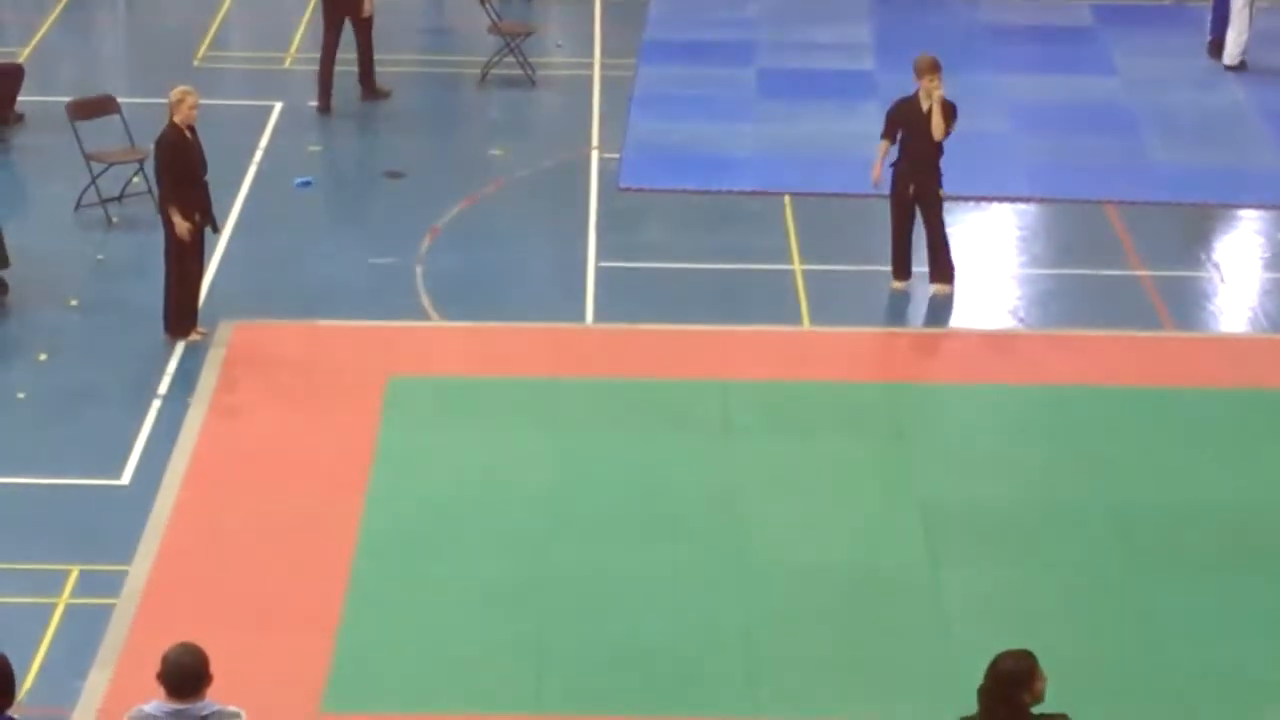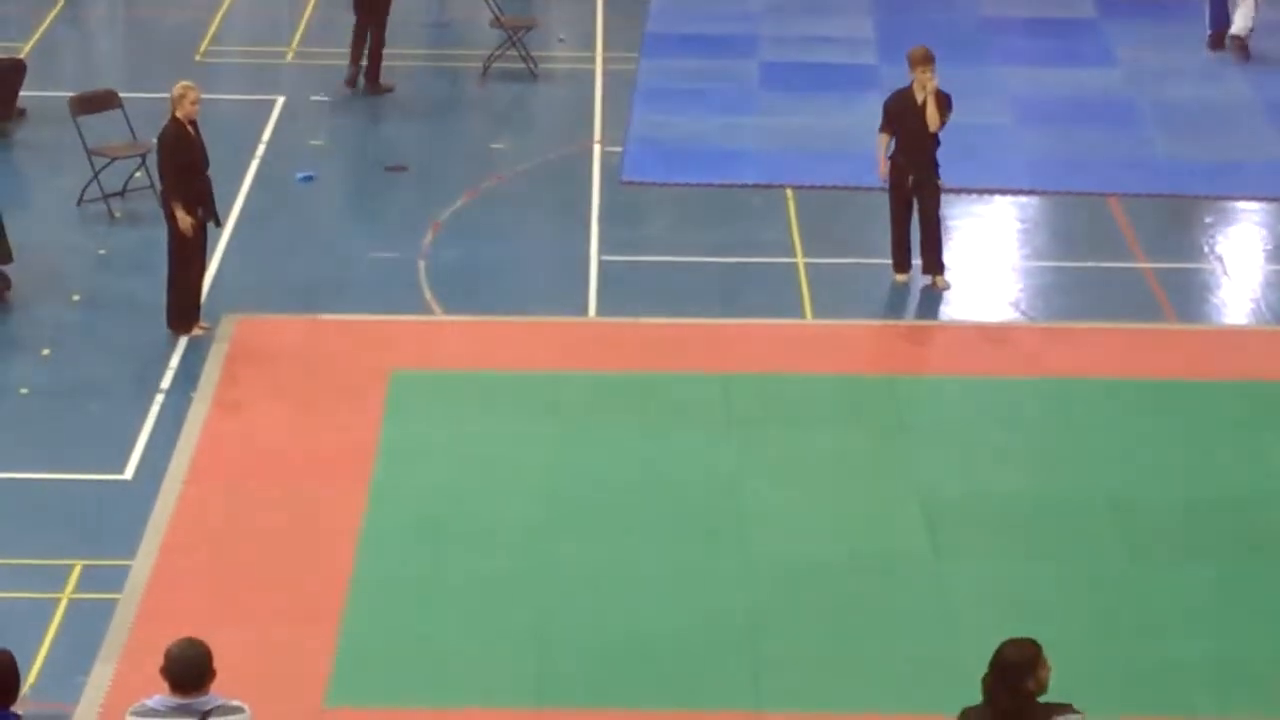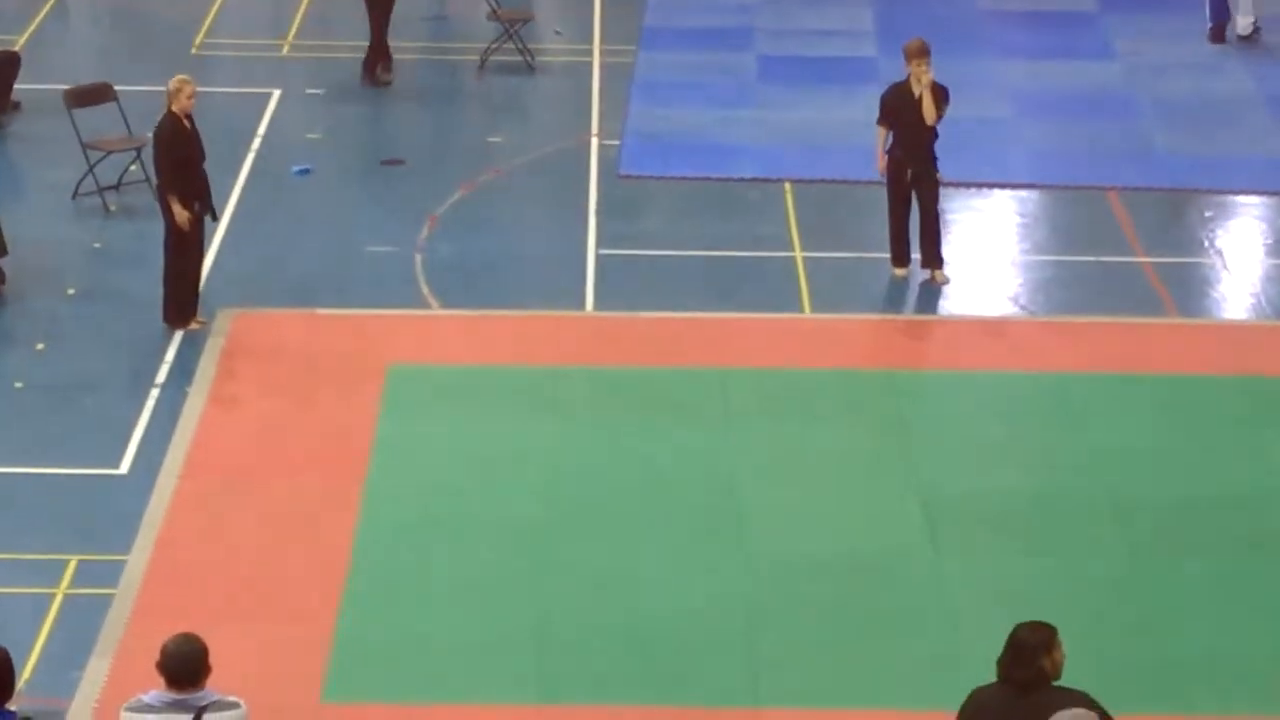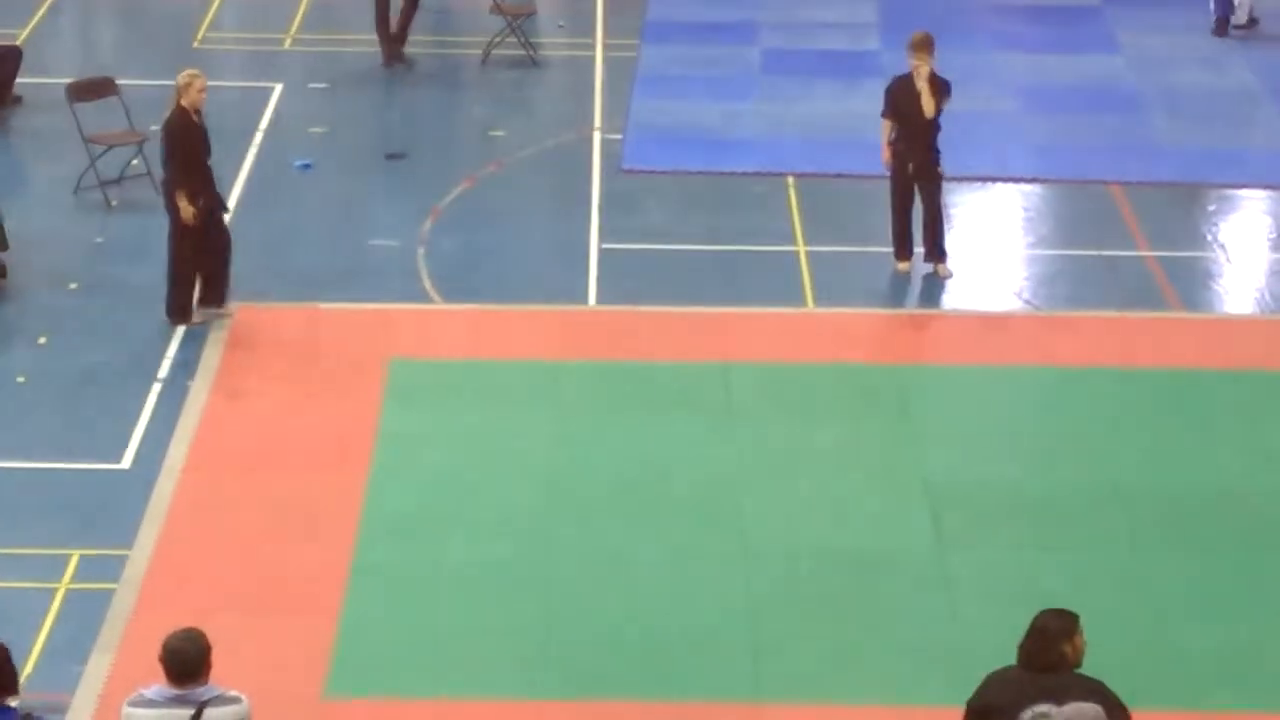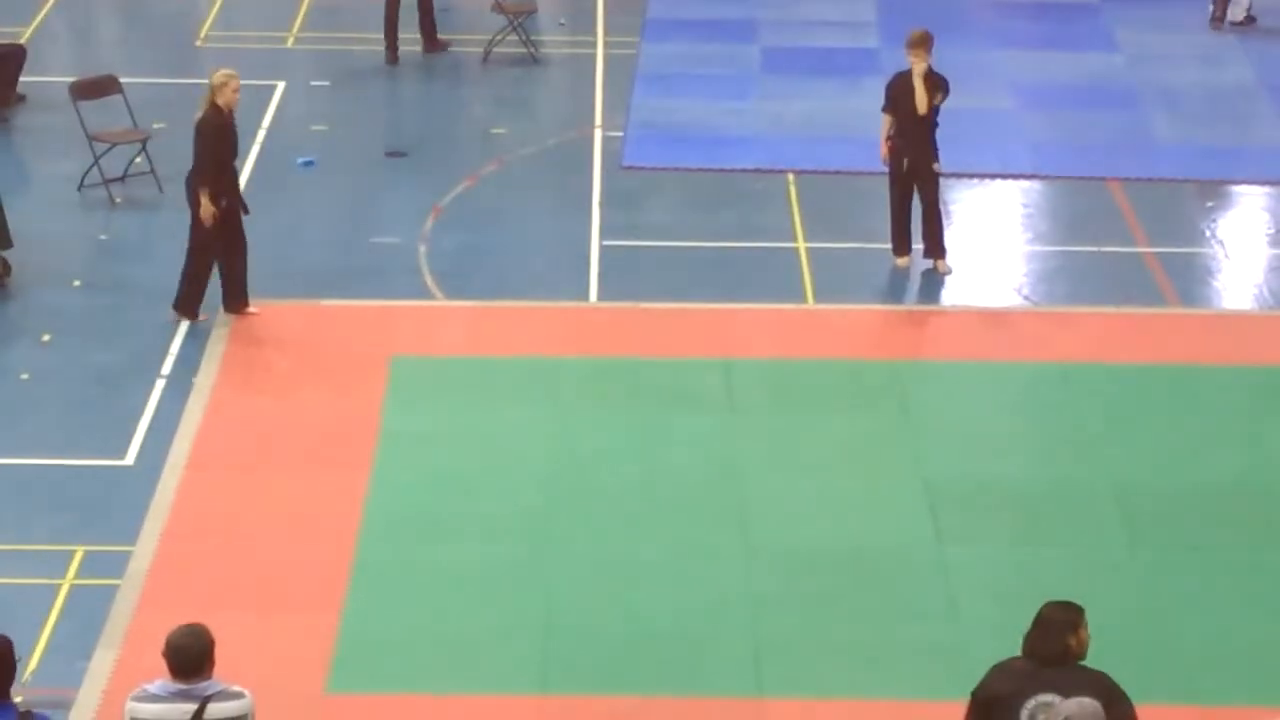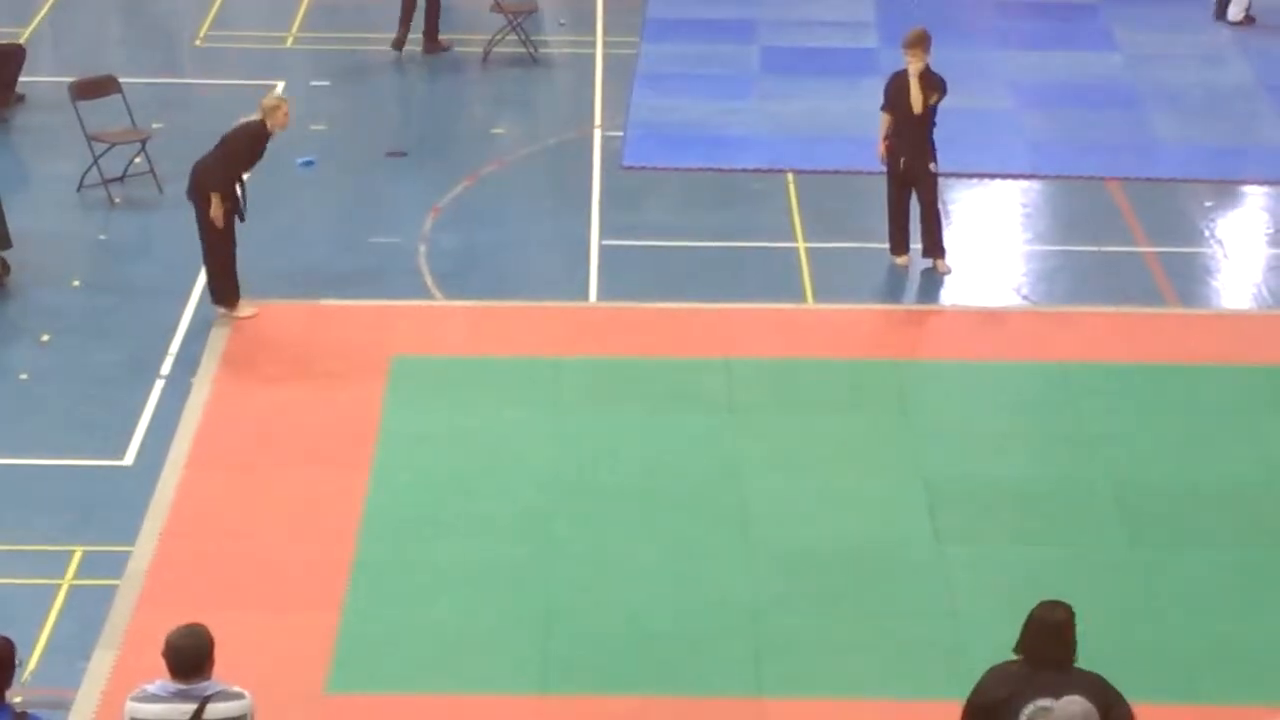
dt=0.3s
person 1, frame 1
left shoulder: (190, 133)
right shoulder: (168, 140)
right elbow: (165, 184)
left wrist: (202, 210)
right wrist: (176, 218)
left hip: (194, 209)
right hip: (179, 212)
left knee: (194, 268)
right knee: (180, 269)
left ankle: (189, 323)
right ankle: (178, 328)
person 1, frame 2
left shoulder: (192, 127)
right shoulder: (170, 135)
right elbow: (168, 179)
left wrist: (205, 205)
right wrist: (179, 213)
left hip: (196, 204)
right hip: (181, 208)
left knee: (196, 262)
right knee: (183, 264)
left ankle: (192, 317)
right ankle: (181, 323)
person 1, frame 3
left shoulder: (188, 122)
right shoulder: (166, 129)
right elbow: (164, 173)
left wrist: (202, 199)
right wrist: (176, 207)
left hip: (194, 198)
right hip: (178, 202)
left knee: (194, 256)
right knee: (180, 258)
left ankle: (189, 312)
right ankle: (178, 317)
person 1, frame 4
left shoulder: (196, 116)
right shoulder: (175, 124)
right elbow: (172, 168)
left wrist: (208, 192)
right wrist: (182, 202)
left hip: (201, 191)
right hip: (184, 196)
left knee: (219, 242)
right knee: (185, 253)
left ankle: (212, 300)
right ankle: (180, 312)
person 1, frame 5
left shoulder: (226, 116)
right shoulder: (210, 122)
right elbow: (202, 164)
left wrist: (232, 191)
right wrist: (204, 201)
left hip: (223, 188)
right hip: (208, 192)
left knee: (235, 245)
right knee: (204, 248)
left ankle: (236, 302)
right ankle: (185, 308)
person 1, frame 6
left shoulder: (260, 131)
right shoulder: (251, 134)
right elbow: (223, 165)
left wrist: (229, 196)
right wrist: (215, 204)
left hip: (218, 184)
right hip: (206, 185)
left knee: (226, 243)
right knee: (219, 244)
left ankle: (230, 299)
right ankle: (228, 302)
person 2, frame 1
left shoulder: (947, 108)
right shoulder: (902, 106)
left elbow: (938, 135)
right elbow: (888, 136)
left wrist: (936, 104)
right wrist: (878, 165)
left hip: (930, 174)
right hip: (904, 172)
left knee: (935, 226)
right knee: (901, 226)
left ankle: (944, 278)
right ankle: (900, 275)
person 2, frame 2
left shoulder: (942, 99)
right shoulder: (897, 99)
left elbow: (934, 126)
right elbow: (886, 131)
left wrist: (930, 95)
right wrist: (883, 161)
left hip: (927, 166)
right hip: (901, 165)
left knee: (931, 219)
right knee: (900, 218)
left ankle: (936, 271)
right ankle: (901, 267)
person 2, frame 3
left shoulder: (939, 92)
right shoulder: (894, 92)
left elbow: (931, 120)
right elbow: (884, 126)
left wrist: (926, 89)
right wrist: (880, 155)
left hip: (925, 159)
right hip: (899, 159)
left knee: (930, 212)
right knee: (898, 213)
left ankle: (935, 265)
right ankle: (900, 262)
person 2, frame 4
left shoulder: (940, 85)
right shoulder: (898, 85)
left elbow: (930, 113)
right elbow: (889, 118)
left wrist: (924, 82)
right wrist: (886, 147)
left hip: (927, 152)
right hip: (902, 152)
left knee: (933, 206)
right knee: (901, 205)
left ankle: (937, 258)
right ankle: (903, 255)
person 2, frame 5
left shoulder: (938, 83)
right shoulder: (897, 80)
left elbow: (923, 109)
right elbow: (889, 113)
left wrist: (919, 78)
right wrist: (884, 142)
left hip: (924, 149)
right hip: (900, 147)
left knee: (931, 202)
right knee: (900, 201)
left ankle: (937, 254)
right ankle: (902, 251)
person 2, frame 6
left shoulder: (935, 83)
right shoulder: (896, 79)
left elbow: (919, 109)
left wrist: (914, 78)
right wrist: (882, 141)
left hip: (922, 149)
right hip: (897, 147)
left knee: (929, 202)
right knee: (897, 200)
left ankle: (936, 254)
right ankle: (900, 250)
